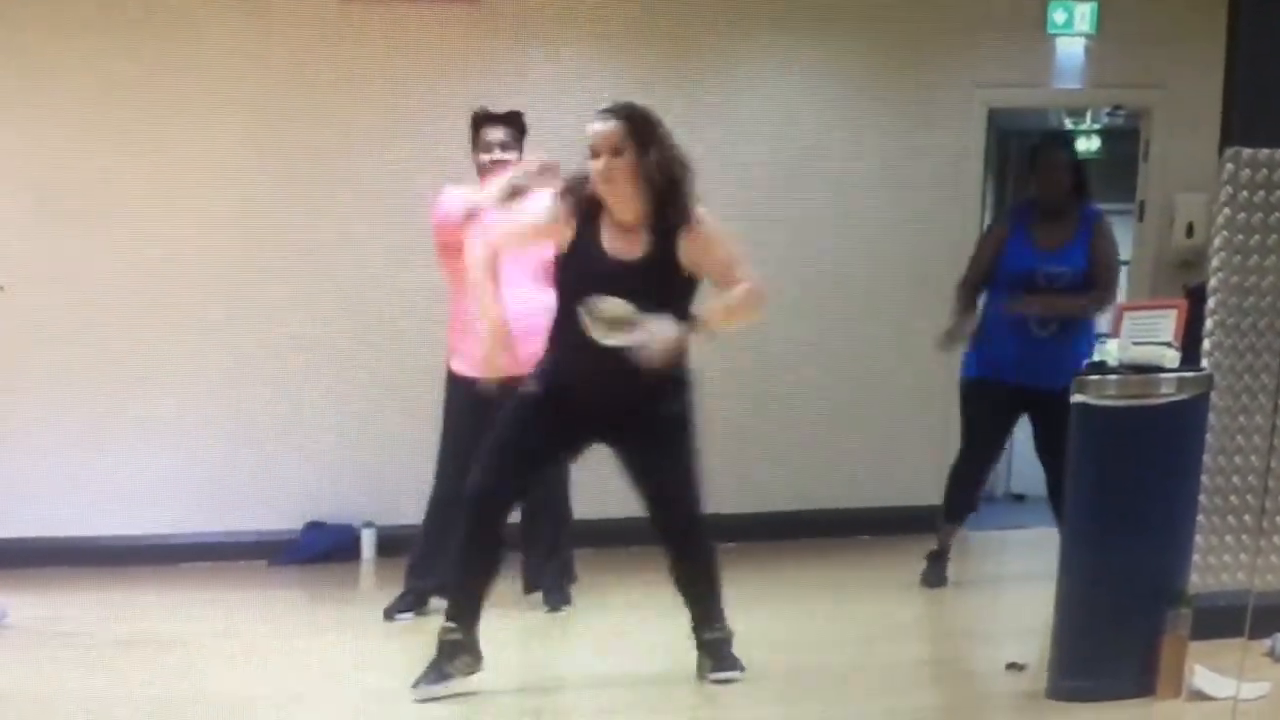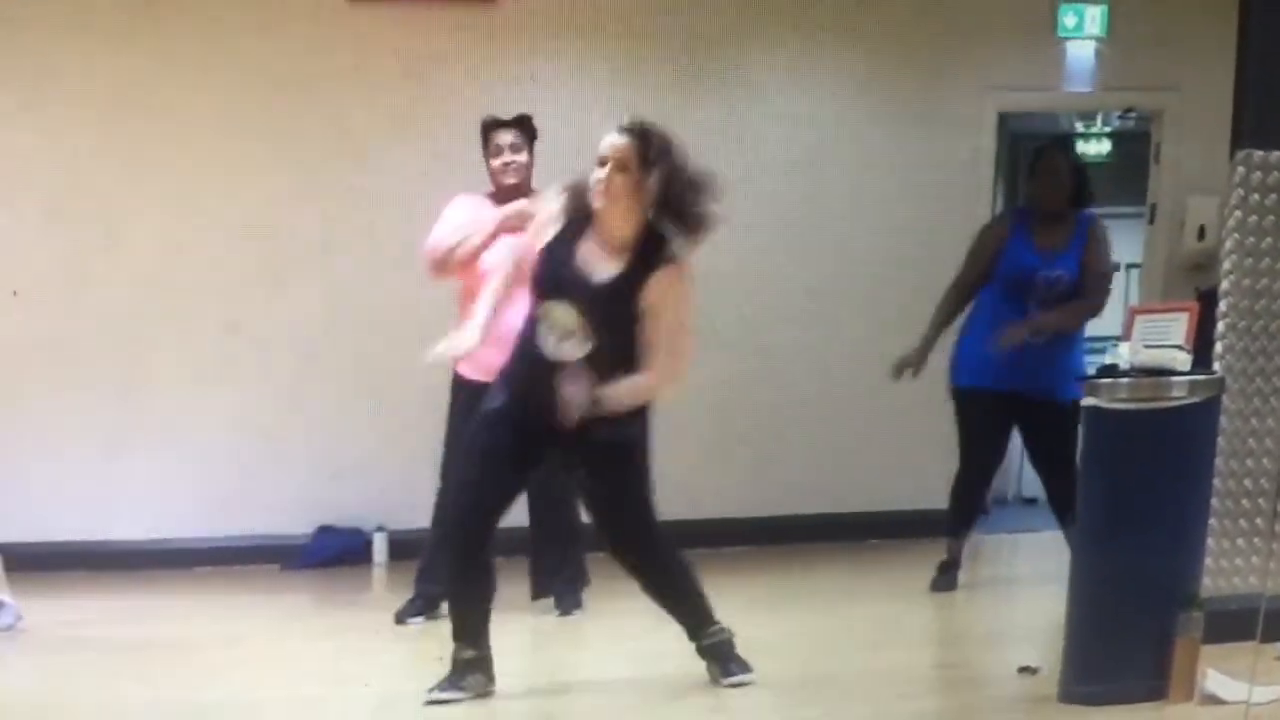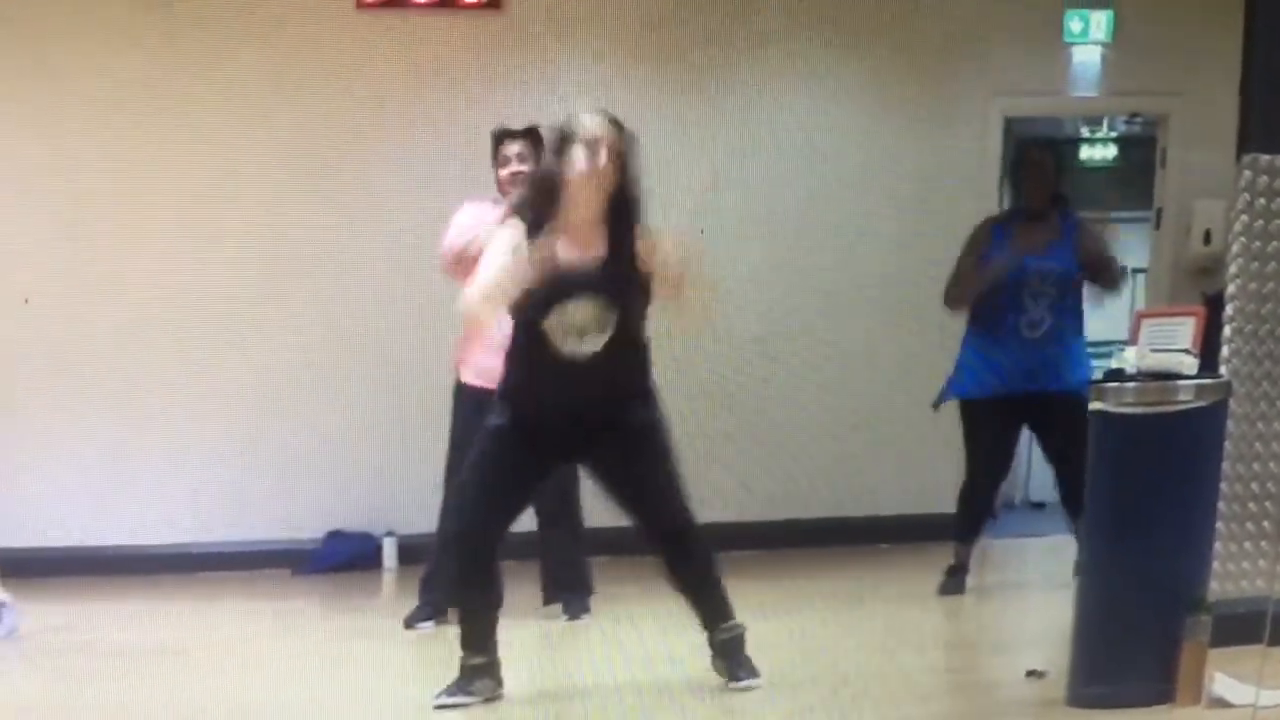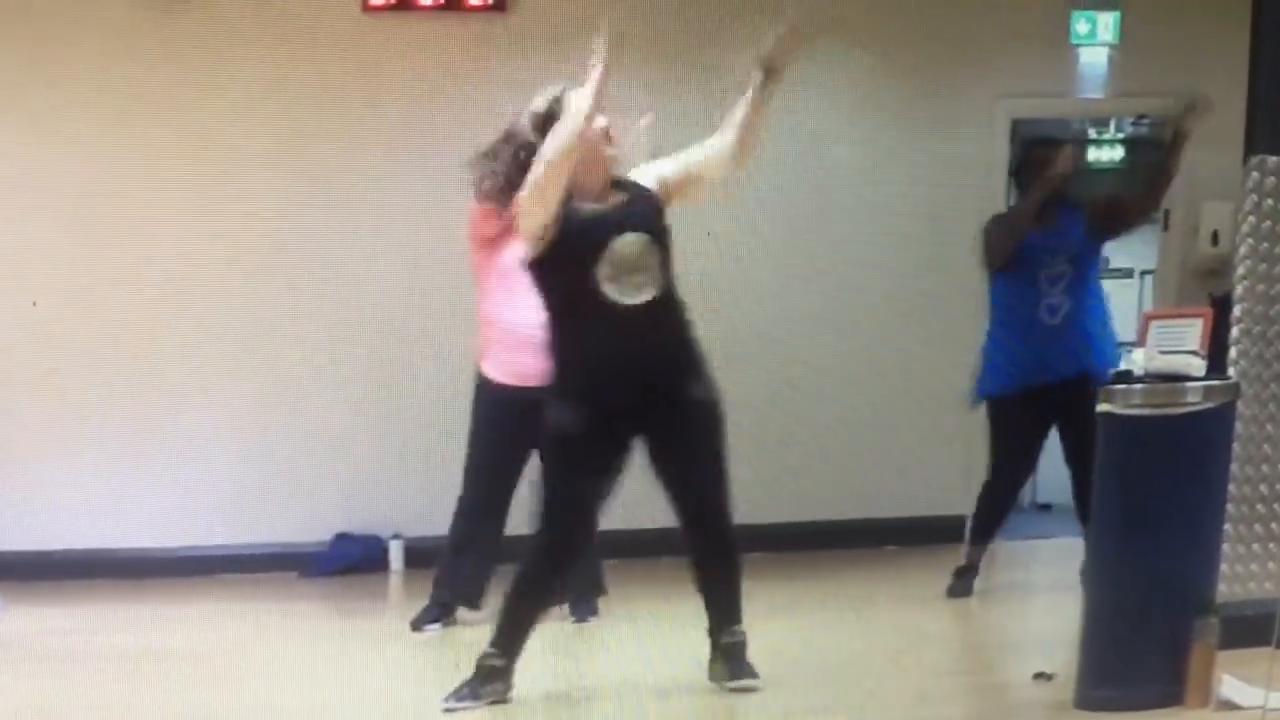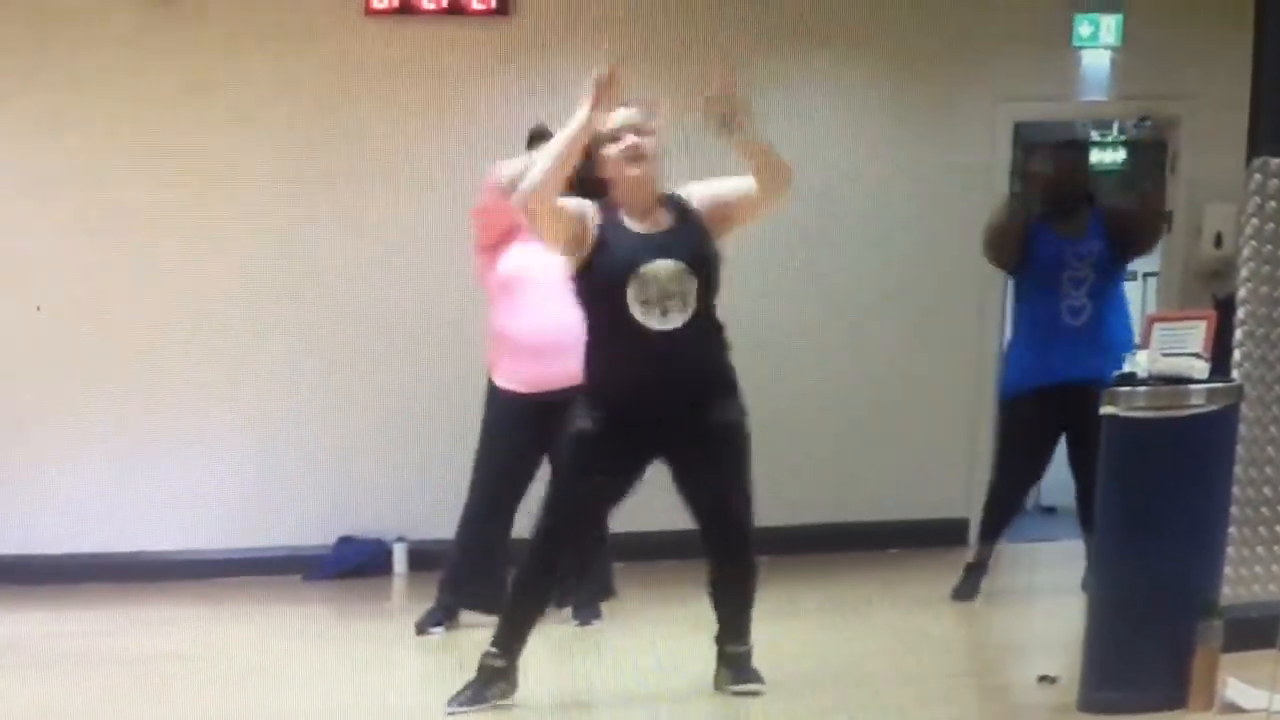
dt=0.2s
person 1, frame 1
left shoulder: (687, 230)
right shoulder: (571, 212)
left elbow: (748, 292)
right elbow: (490, 250)
left wrist: (686, 326)
left hip: (648, 402)
right hip: (559, 393)
left knee: (682, 522)
right knee: (484, 503)
left ankle: (713, 641)
right ankle: (457, 647)
person 1, frame 2
left shoulder: (663, 270)
right shoulder: (563, 217)
left elbow: (666, 370)
left wrist: (598, 395)
left hip: (604, 423)
right hip: (518, 406)
left knee: (637, 545)
right knee: (466, 527)
left ankle: (716, 645)
right ankle: (472, 664)
person 1, frame 3
left shoulder: (639, 235)
right shoulder: (520, 231)
left elbow: (681, 290)
right elbow: (475, 309)
left wrist: (677, 284)
right wrist: (526, 272)
left hip: (621, 415)
right hip: (528, 416)
left knee: (675, 532)
right knee: (472, 536)
left ankle: (728, 645)
right ankle: (479, 667)
person 1, frame 4
left shoulder: (644, 186)
right shoulder: (542, 206)
left elbow: (729, 148)
right elbow: (551, 161)
left wrist: (764, 79)
right wrist: (594, 81)
left hip: (676, 389)
right hip: (592, 400)
left knee: (709, 523)
right knee: (558, 540)
left ankle: (727, 650)
right ankle: (495, 667)
person 1, frame 5
left shoulder: (699, 210)
right shoulder: (587, 222)
left elbow: (775, 184)
right elbow: (531, 201)
left wrist: (738, 125)
right wrist: (584, 119)
left hip: (706, 409)
right hip: (614, 414)
left knee: (731, 537)
right knee: (555, 541)
left ankle: (734, 657)
person 2, frame 1
left shoulder: (549, 207)
right shoulder: (457, 200)
right elbow: (459, 217)
right hip: (474, 373)
left knee: (546, 483)
right knee: (456, 483)
left ankle: (553, 580)
right ankle: (421, 586)
person 2, frame 2
right shoulder: (467, 209)
right elbow: (438, 262)
right wrist: (499, 219)
right hip: (479, 378)
left knee: (554, 486)
right knee: (459, 486)
left ankle: (564, 584)
right ankle: (431, 590)
person 2, frame 3
right shoulder: (473, 219)
right elbow: (454, 260)
right wrist: (508, 212)
right hip: (482, 385)
left knee: (558, 494)
right knee: (463, 493)
left ankle: (572, 590)
right ankle: (436, 596)
person 2, frame 4
right shoulder: (488, 220)
right elbow: (489, 187)
left wrist: (639, 140)
right hip: (503, 385)
right knee: (482, 493)
left ankle: (580, 592)
right ankle: (448, 597)
person 2, frame 5
right shoulder: (500, 224)
right elbow: (501, 181)
left hip: (579, 389)
right hip: (513, 391)
right knee: (490, 499)
left ankle: (586, 595)
right ankle: (451, 601)
person 3, frame 1
left shoulder: (1096, 229)
right shoulder: (1010, 224)
left elbow: (1104, 296)
right elbow: (972, 283)
left wrist: (1046, 304)
right wrist: (962, 320)
left hip: (1063, 372)
right hip: (997, 364)
left knee: (1062, 465)
right knee: (976, 456)
right ankle: (941, 552)
person 3, frame 2
left shoulder: (1091, 235)
right shoulder: (1006, 229)
left elbow: (1094, 303)
right elbow: (961, 289)
left wrist: (1033, 327)
right wrist: (924, 345)
left hip: (1053, 379)
right hip: (985, 374)
left knee: (1060, 473)
right knee: (977, 469)
right ankle: (951, 561)
person 3, frame 3
left shoulder: (1077, 232)
right shoulder: (988, 233)
left elbow: (1112, 280)
right elbow: (953, 298)
left wrist: (1096, 261)
right wrist: (992, 274)
left hip: (1061, 379)
right hip: (990, 379)
left knee: (1077, 472)
right knee: (984, 474)
right ankle: (958, 566)
person 3, frame 4
left shoulder: (1086, 218)
right shoulder: (1002, 227)
left elbow: (1145, 204)
right elbow: (1001, 246)
left wrist: (1176, 145)
right wrist: (1047, 182)
left hip: (1083, 370)
right hip: (1018, 373)
left knee: (1091, 470)
right knee: (1007, 473)
right ankle: (969, 565)
person 3, frame 5
left shoulder: (1114, 226)
right shoulder: (1030, 231)
left elbow: (1154, 228)
right elbow: (997, 247)
right wrist: (1031, 189)
left hip: (1101, 375)
right hip: (1035, 376)
left knee: (1096, 473)
right knee: (1016, 473)
right ankle: (977, 565)
